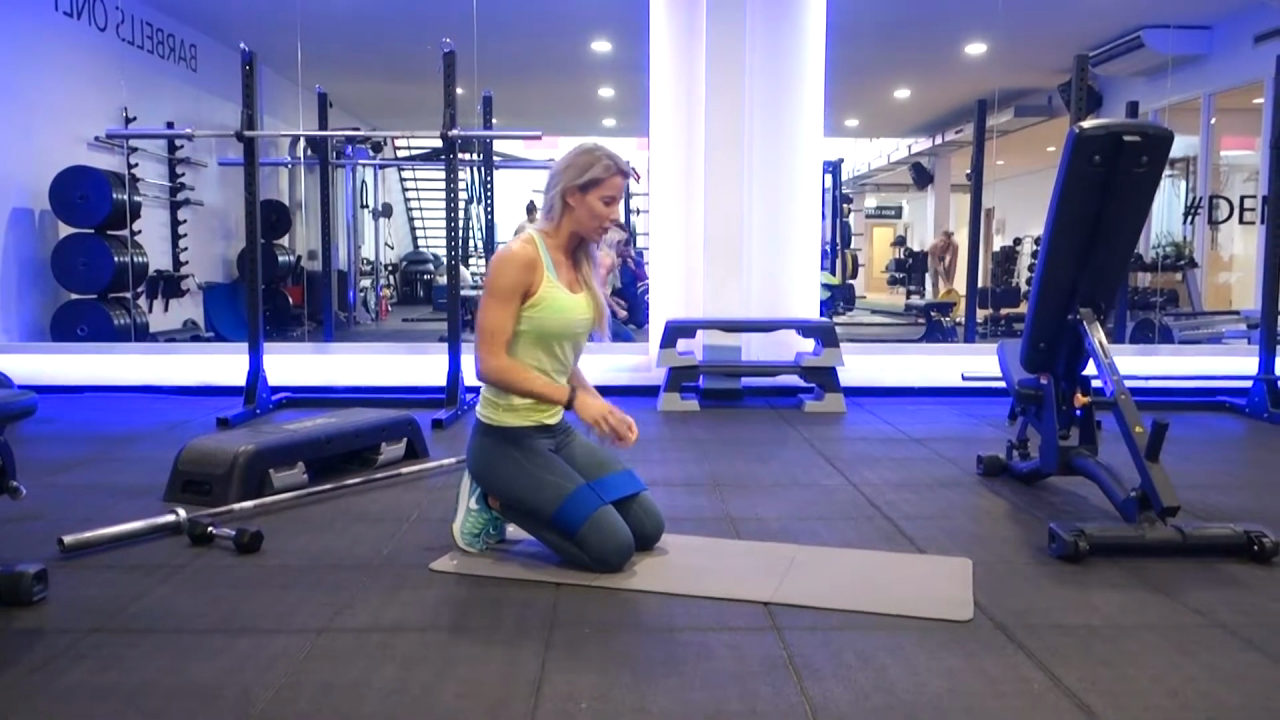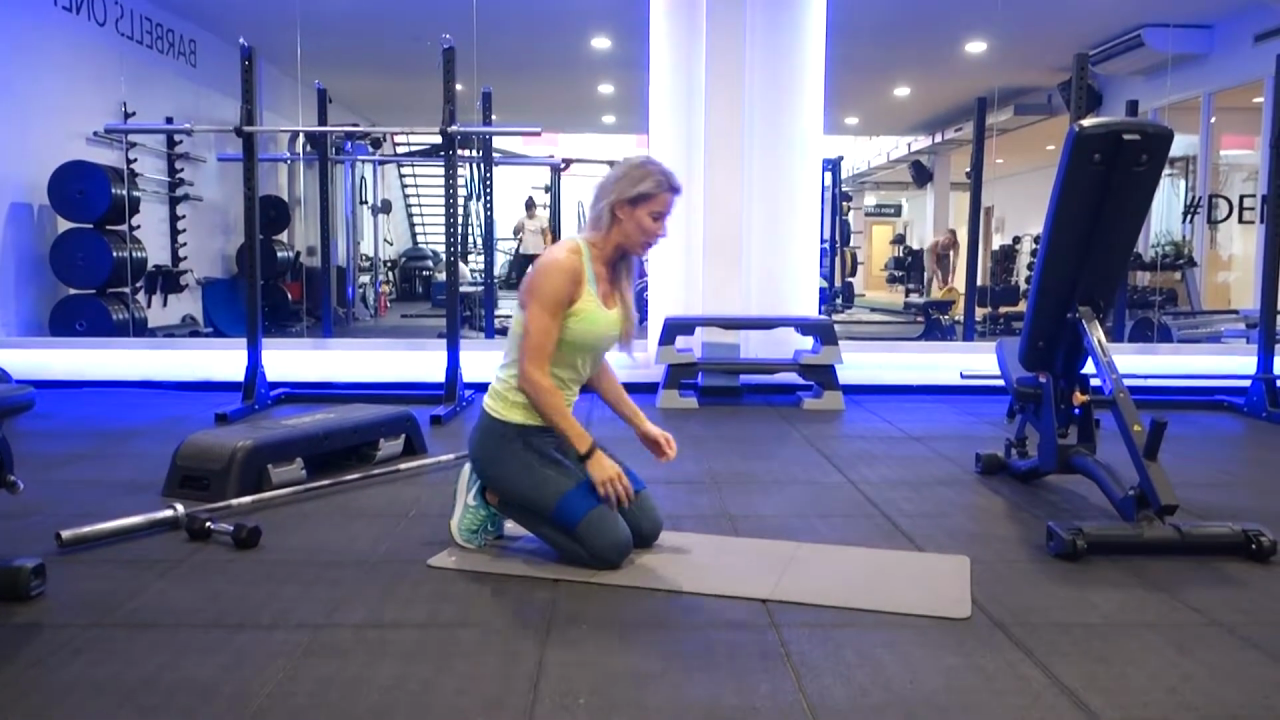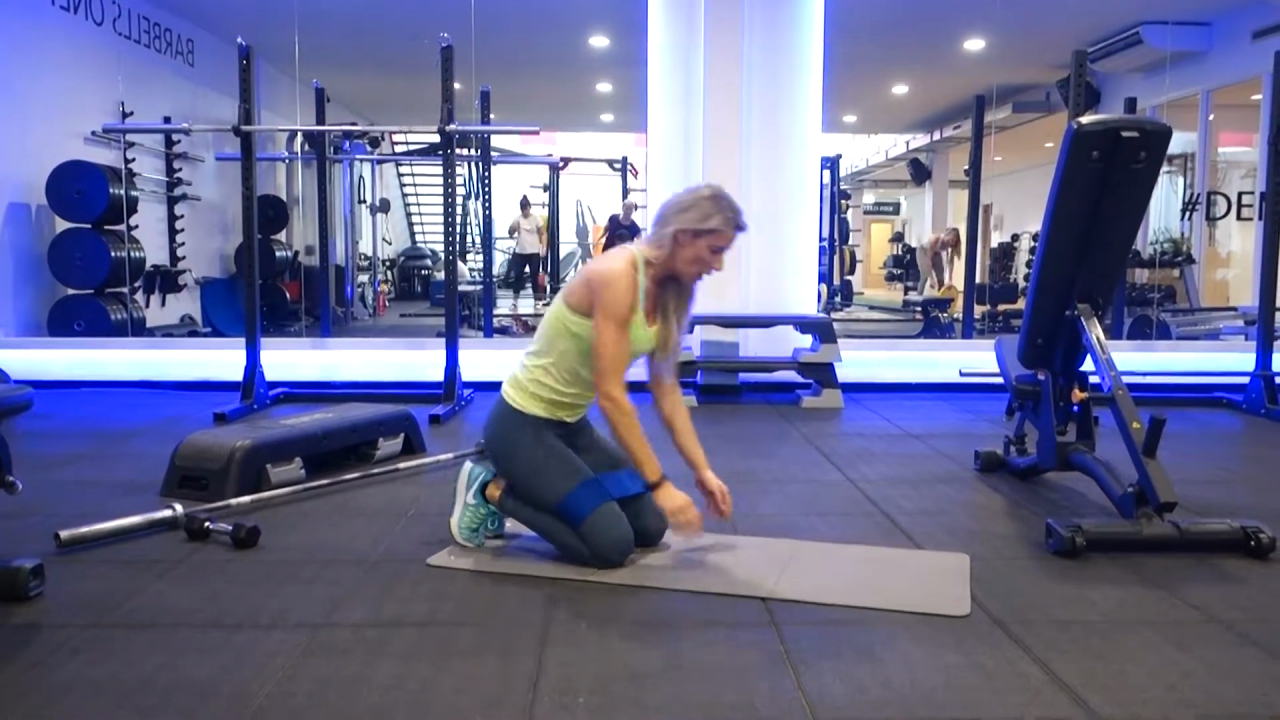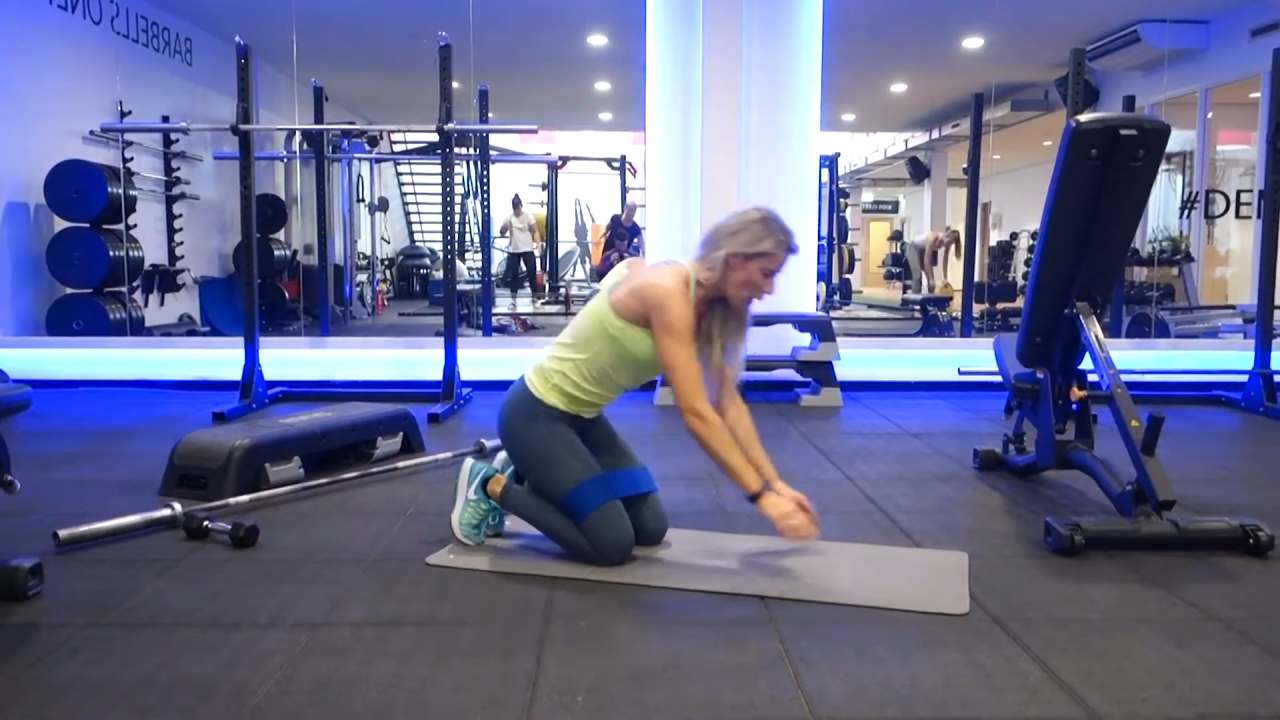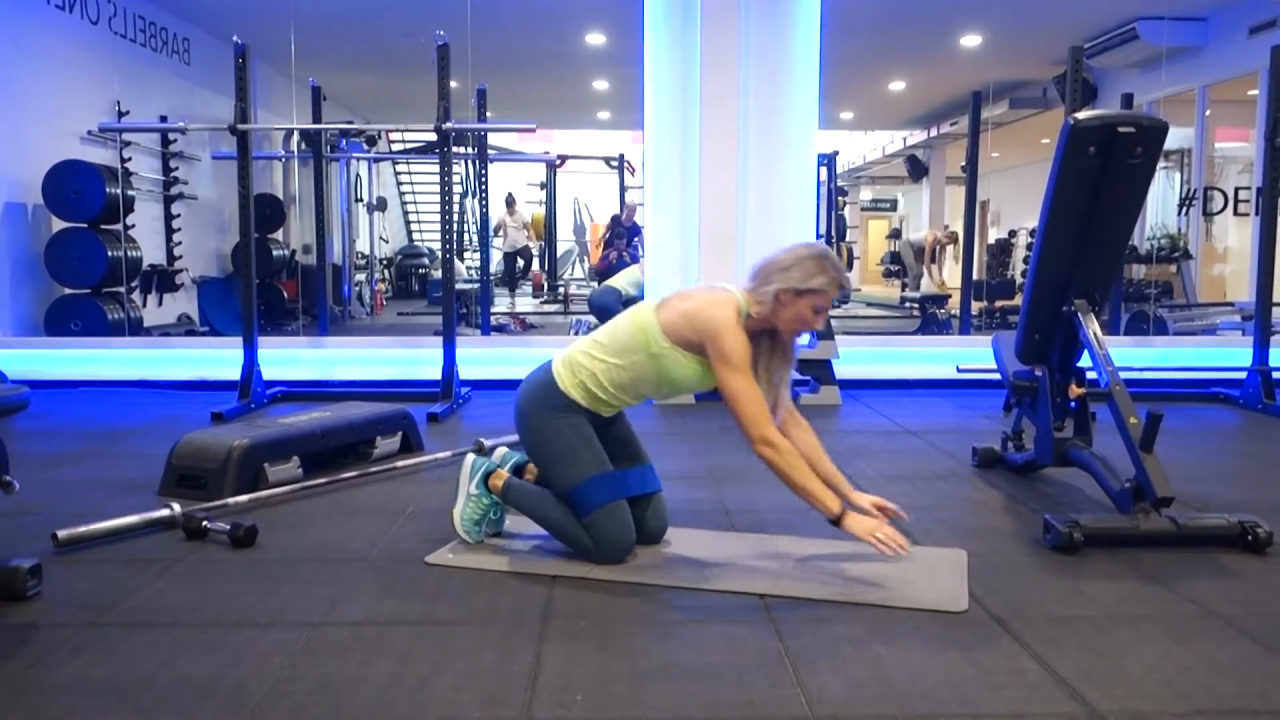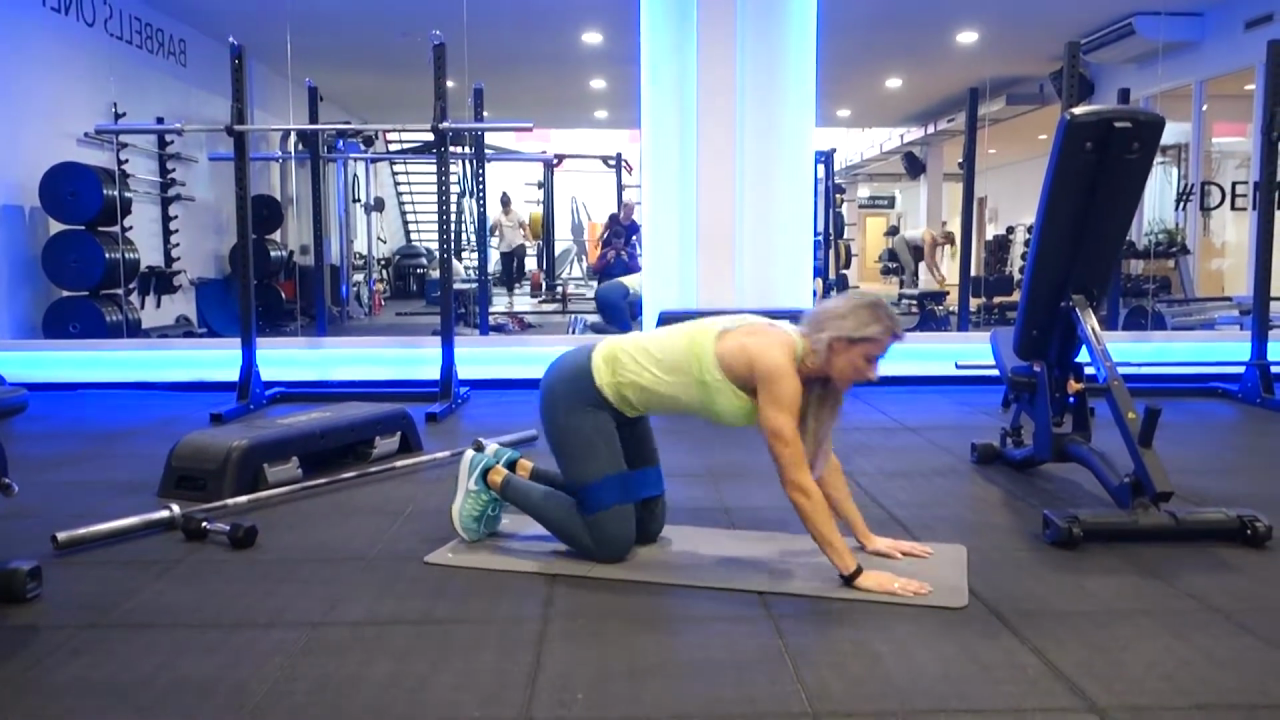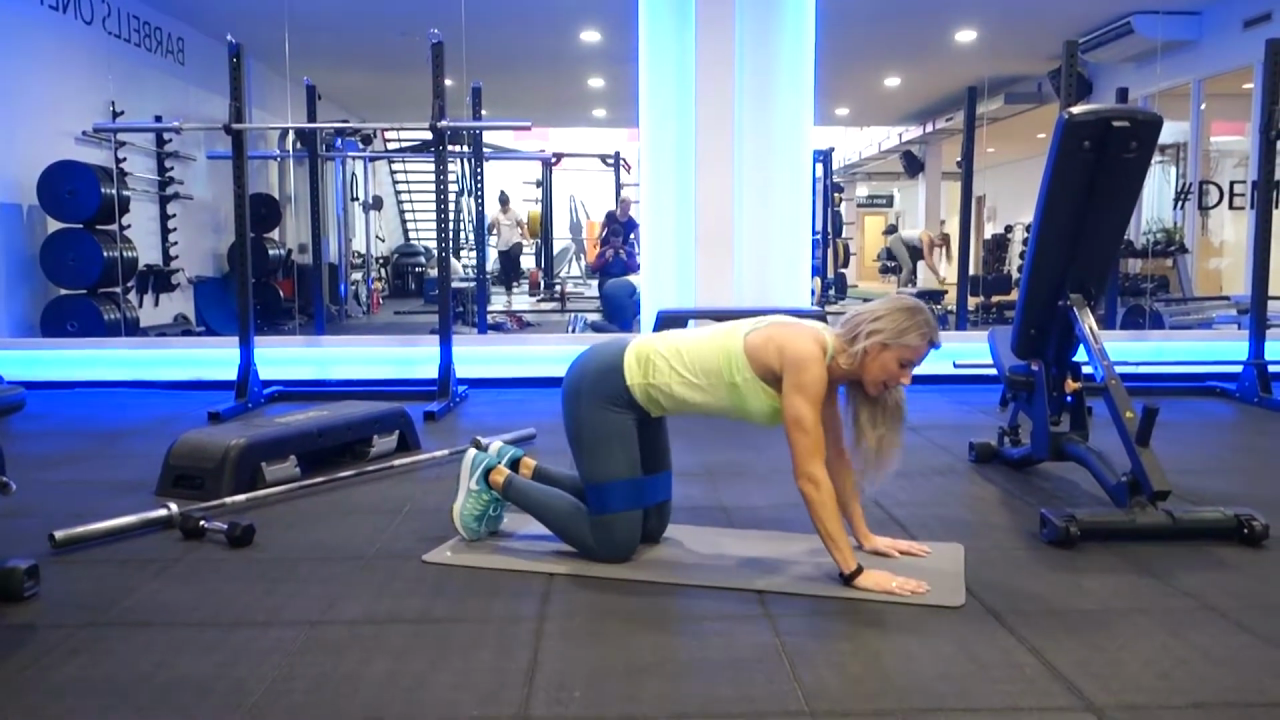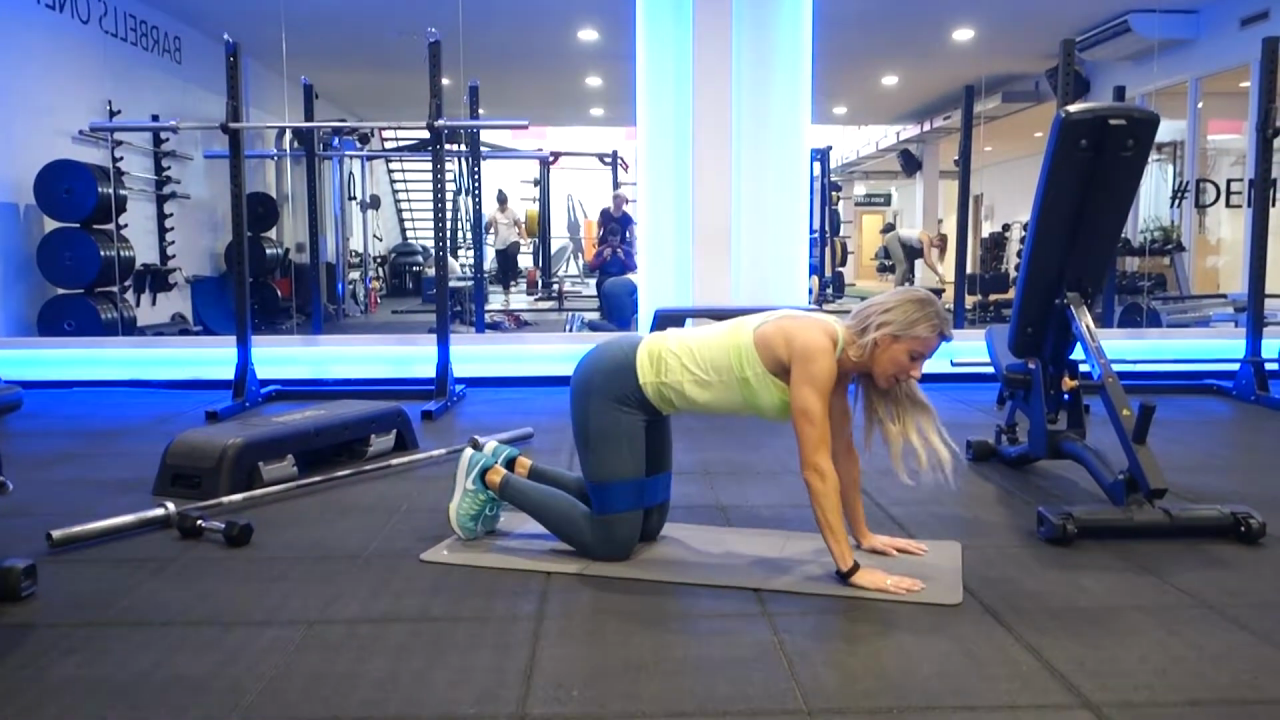
dt=0.2s
person 1, frame 1
left shoulder: (582, 261)
right shoulder: (519, 257)
right elbow: (490, 365)
left wrist: (600, 406)
right wrist: (574, 400)
left hip: (557, 432)
right hip: (506, 439)
left knee: (648, 529)
right knee: (612, 548)
left ankle: (515, 497)
right ankle: (493, 503)
person 1, frame 2
left shoulder: (617, 273)
right shoulder: (562, 265)
right elbow: (533, 377)
left wrist: (641, 423)
right wrist: (590, 453)
left hip: (556, 429)
right hip: (510, 435)
left knee: (646, 527)
right knee: (610, 544)
left ankle: (516, 493)
right ankle: (492, 498)
person 1, frame 3
left shoulder: (667, 290)
right shoulder: (616, 276)
left elbow: (665, 386)
right elbow: (611, 393)
left wrist: (701, 468)
right wrist: (659, 484)
left hip: (568, 423)
right hip: (522, 423)
left knee: (648, 527)
right knee: (612, 544)
left ankle: (526, 487)
right ankle: (493, 493)
person 1, frame 4
left shoulder: (711, 306)
right shoulder: (668, 292)
left elbow: (728, 403)
right elbow: (695, 411)
left wrist: (774, 483)
right wrist: (759, 496)
left hip: (582, 415)
right hip: (536, 414)
left knee: (650, 528)
right knee: (612, 544)
left ankle: (522, 472)
right ankle: (493, 487)
person 1, frame 5
left shoulder: (750, 323)
right shoulder: (722, 321)
left elbow: (788, 421)
right elbow: (765, 440)
left wrist: (850, 495)
right wrist: (842, 516)
left hip: (594, 406)
right hip: (554, 405)
left knee: (651, 526)
right knee: (612, 543)
left ankle: (524, 469)
right ankle: (495, 482)
person 1, frame 6
left shoulder: (798, 356)
right shoulder: (776, 360)
left elbow: (821, 460)
right elbow: (798, 485)
left wrist: (868, 539)
right wrist: (854, 572)
left hip: (613, 395)
right hip: (583, 388)
left knee: (647, 526)
right knee: (611, 543)
left ankle: (516, 468)
right ankle: (493, 478)
person 1, frame 7
left shoulder: (830, 359)
right shoulder: (808, 355)
left elbow: (837, 459)
right elbow: (811, 477)
left wrist: (865, 536)
right wrist: (853, 571)
left hip: (635, 387)
right hip: (603, 385)
left knee: (650, 528)
right knee: (613, 543)
left ankle: (517, 464)
right ankle: (494, 477)
person 1, frame 8
left shoulder: (839, 355)
right shoulder: (816, 346)
left elbow: (843, 455)
right elbow: (817, 468)
left wrist: (864, 534)
right wrist: (850, 568)
left hip: (642, 383)
right hip: (612, 382)
left knee: (646, 525)
right knee: (612, 541)
left ankle: (513, 464)
right ankle: (490, 478)
